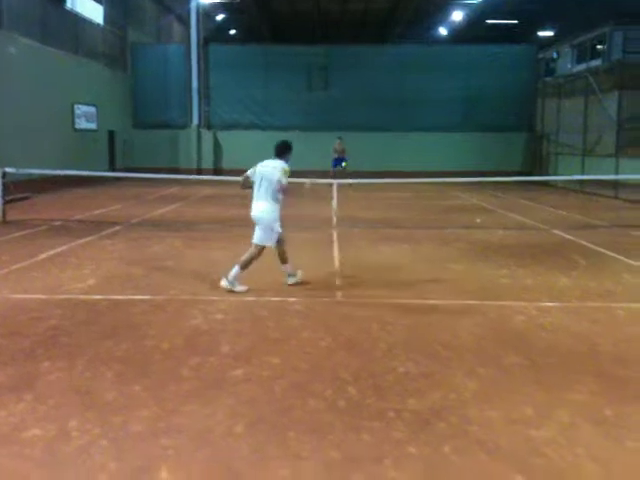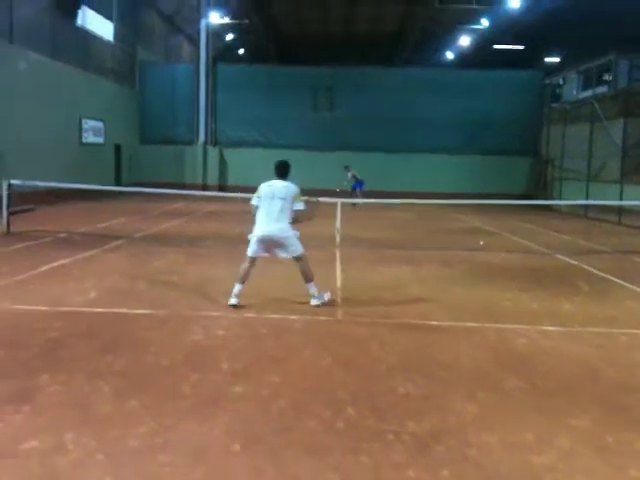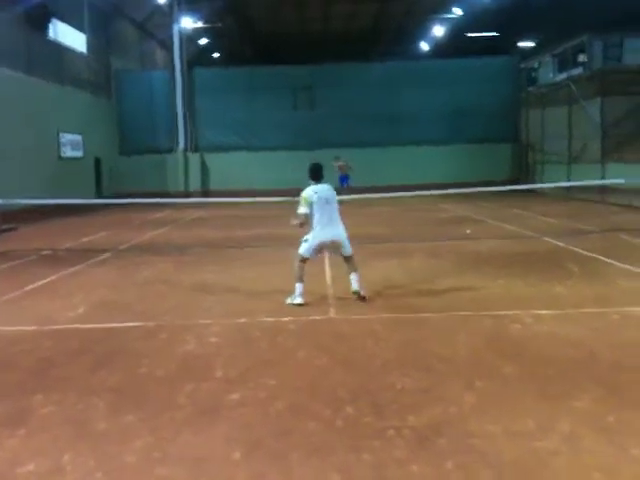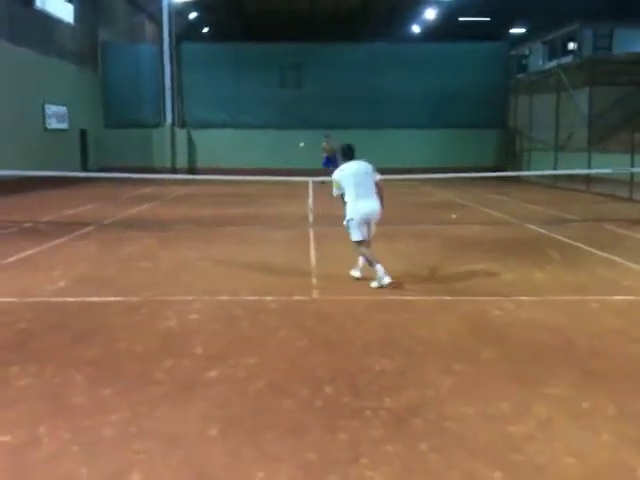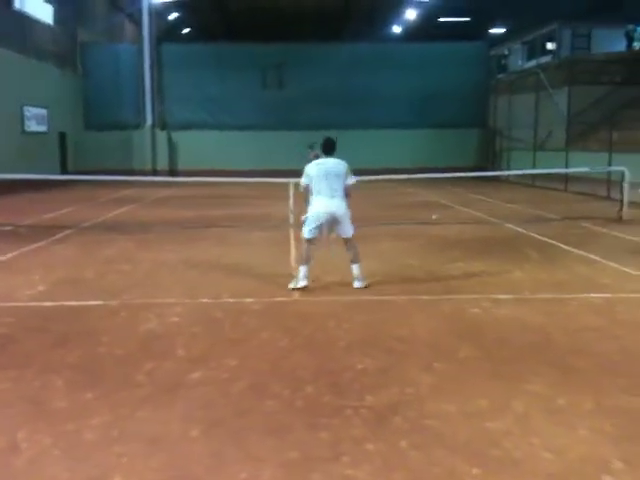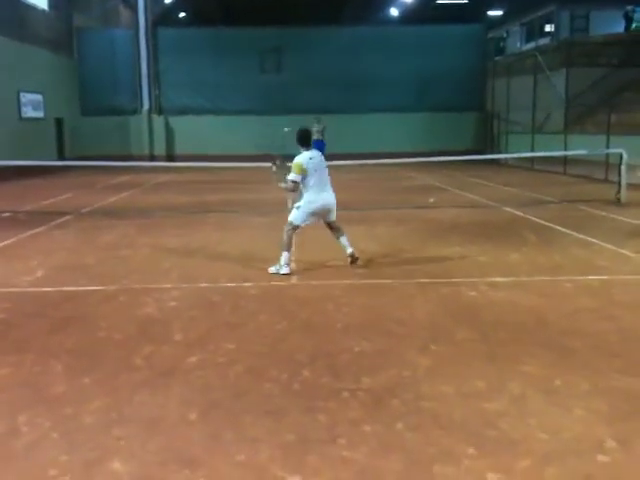
dt=0.7s
person 1, frame 1
left shoulder: (262, 165)
right shoulder: (283, 167)
left elbow: (245, 181)
right elbow: (280, 188)
left hip: (257, 210)
right hip: (268, 214)
left knee: (280, 240)
right knee: (258, 249)
left ankle: (291, 275)
right ankle: (230, 279)
person 1, frame 2
left shoulder: (263, 187)
right shoulder: (293, 189)
left elbow: (255, 210)
right elbow: (297, 216)
right wrist: (307, 216)
left hip: (261, 230)
right hip: (282, 231)
left knee: (249, 261)
right knee: (302, 260)
left ankle: (235, 296)
right ankle: (316, 296)
person 1, frame 3
left shoulder: (307, 194)
right shoulder: (331, 190)
left elbow: (303, 220)
left wrist: (296, 223)
left hip: (320, 235)
right hip: (338, 233)
left knee: (301, 261)
right knee: (349, 258)
left ankle: (298, 296)
right ankle: (356, 287)
person 1, frame 4
left shoulder: (337, 173)
right shoulder: (367, 165)
left elbow: (341, 197)
right elbow: (379, 189)
right wrist: (380, 205)
left hip: (356, 210)
right hip: (374, 207)
left knee: (361, 245)
right knee: (366, 240)
left ankle: (382, 276)
right ankle: (358, 269)
person 1, frame 5
left shoulder: (311, 166)
right shoulder: (343, 166)
left elbow: (305, 191)
right elbow: (347, 192)
left wrist: (311, 203)
left hip: (318, 208)
right hip: (338, 208)
left knee: (307, 242)
right knee: (350, 242)
left ankle: (302, 278)
right ankle: (358, 278)
person 1, frame 6
left shoulder: (299, 161)
right shoulder: (319, 155)
left elbow: (293, 188)
left wrist: (282, 185)
left hip: (312, 200)
right hip: (329, 198)
left knee: (289, 229)
right knee: (332, 224)
left ankle: (284, 265)
right ankle: (349, 249)
